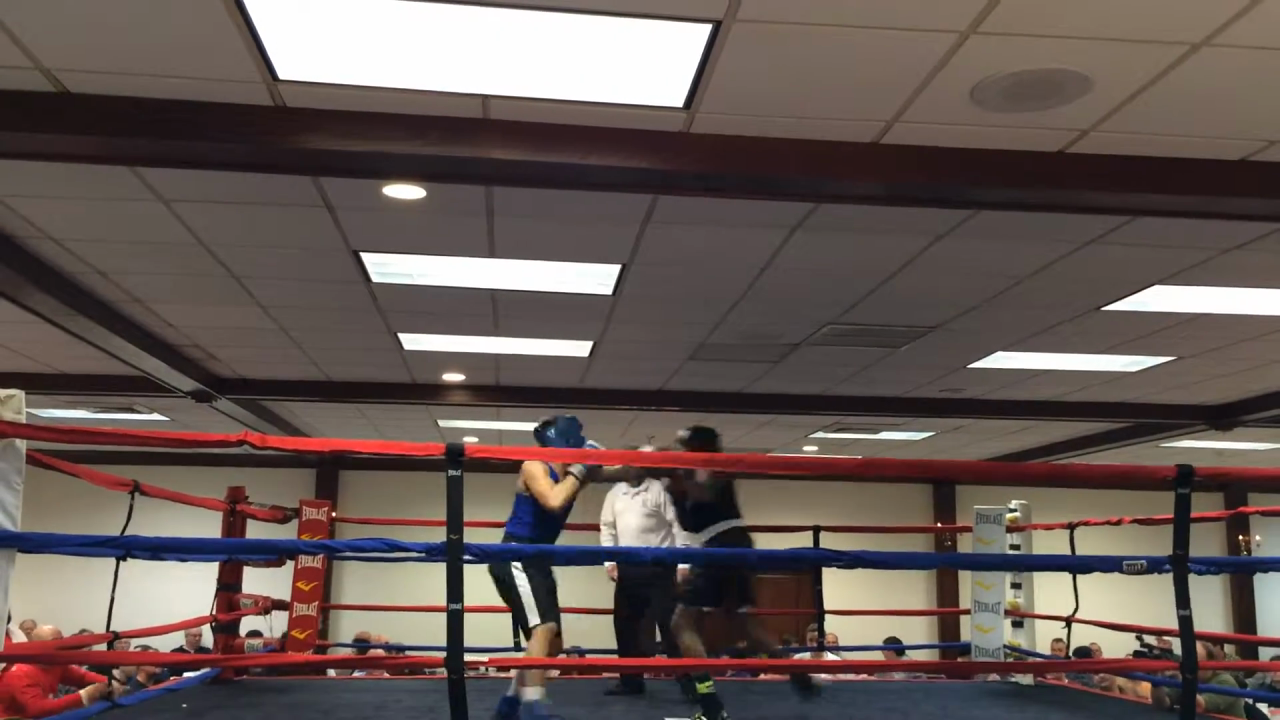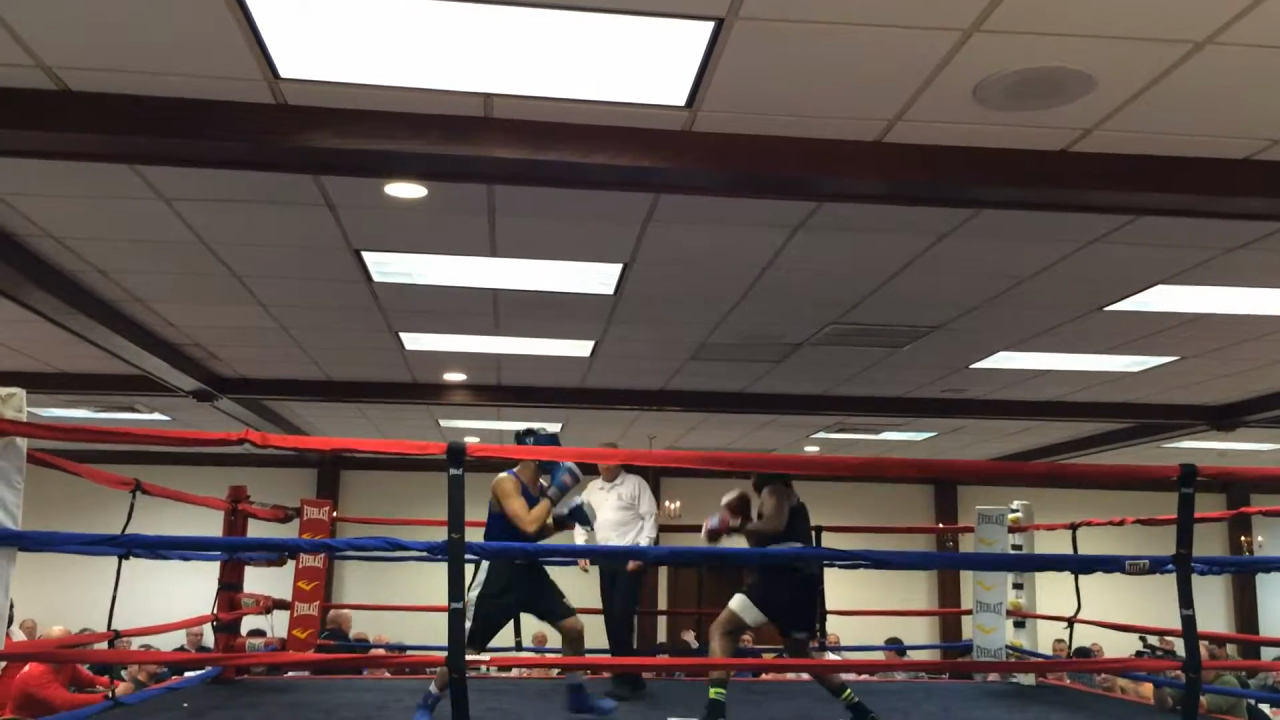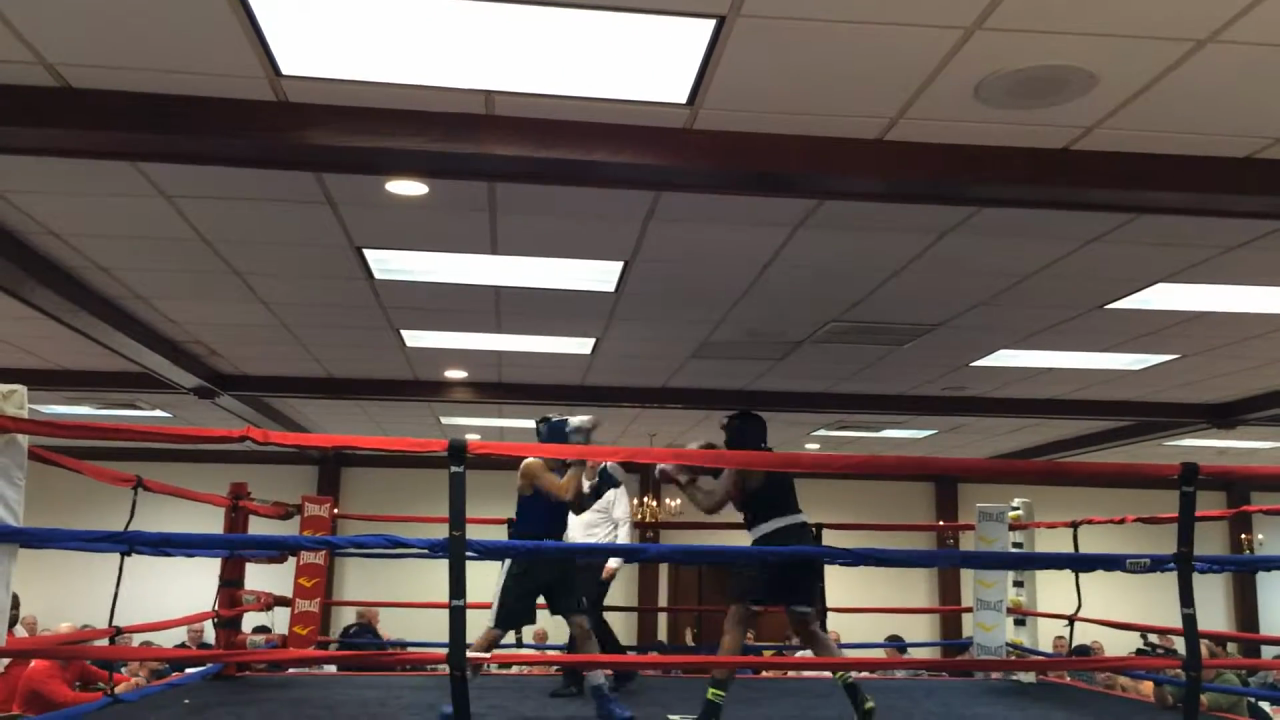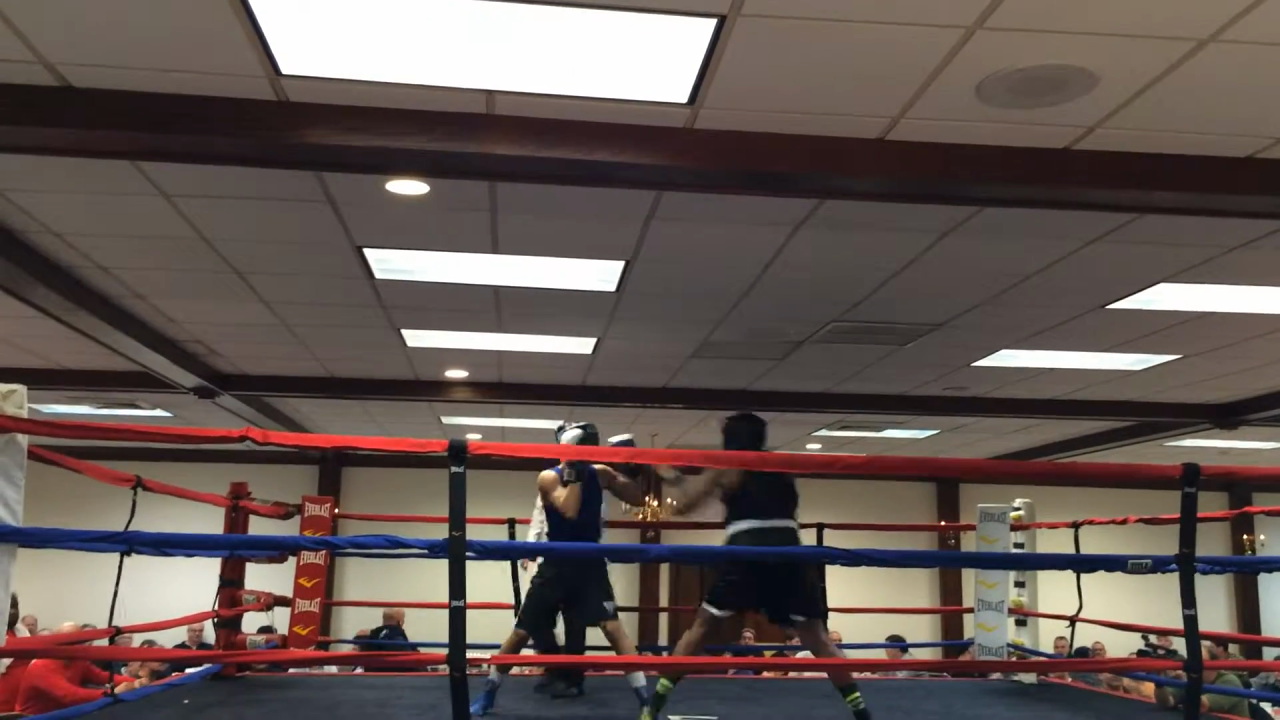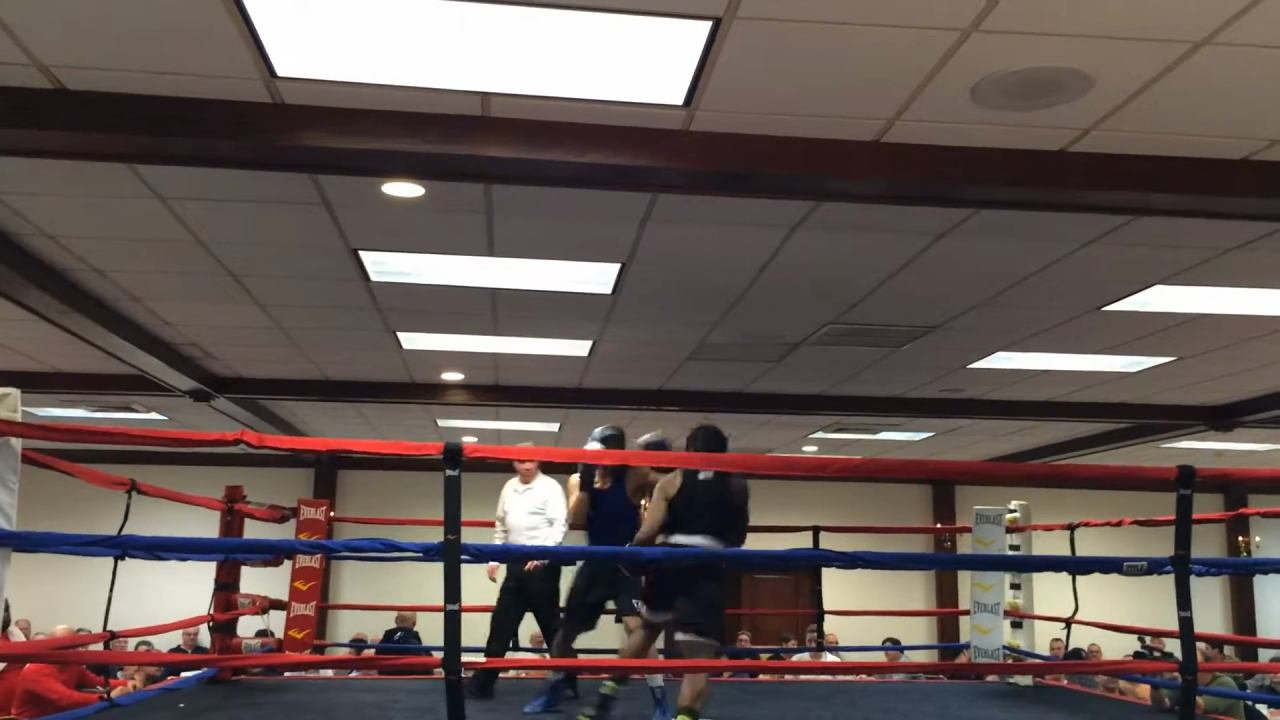
dt=0.3s
person 1, frame 1
left shoulder: (566, 469)
right shoulder: (535, 467)
right elbow: (554, 502)
right wrist: (579, 470)
left hip: (537, 558)
right hip: (516, 558)
left knee: (551, 639)
right knee: (544, 630)
person 1, frame 2
left shoulder: (540, 486)
right shoulder: (505, 482)
right elbow: (528, 526)
left wrist: (565, 519)
right wrist: (556, 491)
left hip: (528, 567)
right hip: (497, 569)
left knee: (573, 628)
right knee: (470, 648)
left ankle: (578, 695)
person 1, frame 3
left shoulder: (567, 467)
right shoulder: (532, 466)
left elbow: (578, 506)
right elbow: (565, 494)
left wrist: (599, 484)
right wrist: (581, 463)
left hip: (557, 553)
right hip: (525, 555)
left knee: (582, 626)
right knee: (497, 631)
person 1, frame 4
left shoulder: (600, 474)
right shoulder: (548, 478)
left elbow: (637, 499)
right elbow: (570, 511)
right wrist: (576, 472)
left hip: (590, 562)
right hip: (557, 563)
left knee: (613, 628)
right knee: (521, 634)
left ankle: (645, 699)
right ankle: (489, 693)
person 1, frame 5
left shoulder: (633, 476)
right shoulder: (579, 480)
right elbow: (577, 518)
right wrist: (586, 482)
left hip: (625, 562)
right hip: (594, 562)
left knee: (634, 627)
right knee: (566, 632)
right ankle: (553, 691)
person 2, frame 1
left shoulder: (710, 468)
right shoulder: (699, 476)
left elbow: (705, 493)
right elbow: (690, 523)
left wrist: (674, 475)
right wrist: (675, 486)
left hip: (723, 548)
right hip: (734, 548)
left knee: (683, 624)
right knee: (744, 625)
right ankle: (801, 678)
person 2, frame 2
left shoulder: (775, 490)
right shoulder: (793, 503)
left elbow: (774, 526)
left wrist: (735, 526)
right wrist: (745, 523)
left hip: (781, 573)
right hip: (805, 575)
left knee: (721, 632)
right knee: (799, 655)
person 2, frame 3
left shoulder: (745, 465)
left elbow: (710, 505)
left wrist: (681, 478)
right wrist: (709, 473)
left hip: (776, 549)
right hip: (801, 545)
left knee: (734, 627)
right knee: (809, 629)
person 2, frame 4
left shoulder: (728, 467)
right shoulder: (779, 467)
left elbow: (682, 506)
left wrist: (673, 477)
left hip: (747, 551)
right hip: (787, 551)
left knee: (702, 629)
right knee: (817, 638)
person 2, frame 5
left shoulder: (674, 480)
right shoulder: (737, 485)
left elbow: (649, 531)
right elbow: (736, 540)
left hip: (668, 562)
right hip: (706, 569)
left knee: (648, 630)
right knee: (699, 662)
person 3, frame 1
left shoulder: (659, 490)
right shoulder: (615, 493)
left elbow: (676, 526)
right elbow: (607, 528)
left wrist: (683, 562)
right wrist: (610, 560)
left hip: (658, 567)
right hip: (628, 568)
left knee: (666, 622)
right knee: (624, 622)
left ankle: (687, 679)
right ankle: (631, 679)
person 3, frame 2
left shoulder: (636, 484)
right shoulder: (591, 489)
left elbow: (650, 518)
right elbow: (582, 522)
left hip: (631, 560)
right hip: (606, 561)
left knee: (622, 615)
right knee: (613, 620)
left ankle: (626, 677)
right ankle: (628, 678)
person 3, frame 3
left shoulder: (613, 487)
left elbow: (624, 525)
left wrist: (615, 561)
left hip: (599, 561)
right hip: (578, 560)
right knee: (591, 616)
left ankle: (572, 678)
right ankle: (623, 668)
person 3, frame 4
left shoulder: (587, 483)
right shoulder: (551, 481)
left elbow: (592, 523)
right elbow: (539, 515)
left wrist: (575, 554)
right wrist: (530, 546)
left hip: (573, 557)
right hip: (551, 557)
left knee: (574, 616)
right knee: (538, 610)
left ankle: (572, 677)
right ankle: (555, 668)
person 3, frame 5
left shoulder: (549, 487)
right shoulder: (510, 487)
left elbow: (560, 523)
right elbow: (501, 525)
right wrist: (493, 559)
left hip: (541, 564)
right hip: (517, 563)
left knee: (549, 621)
right knee: (502, 619)
right ankle: (483, 681)
